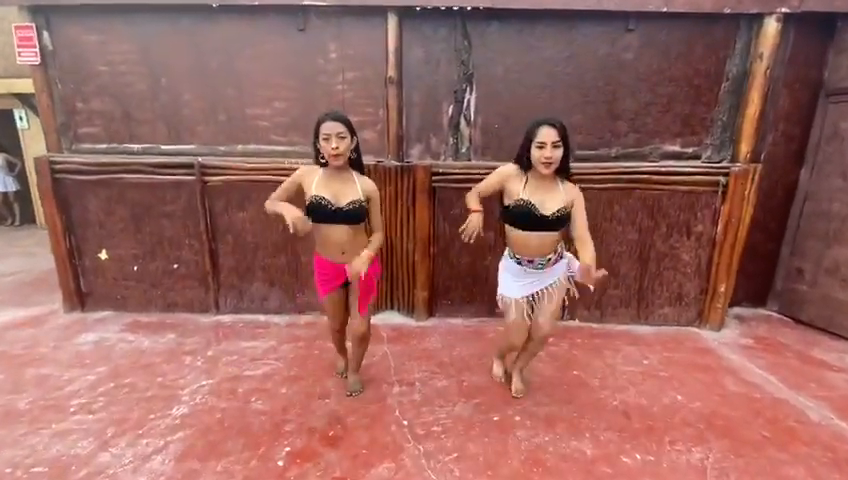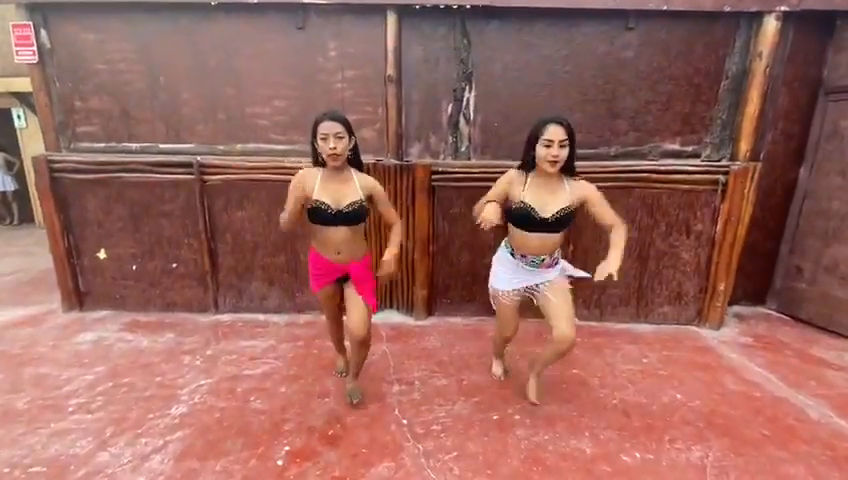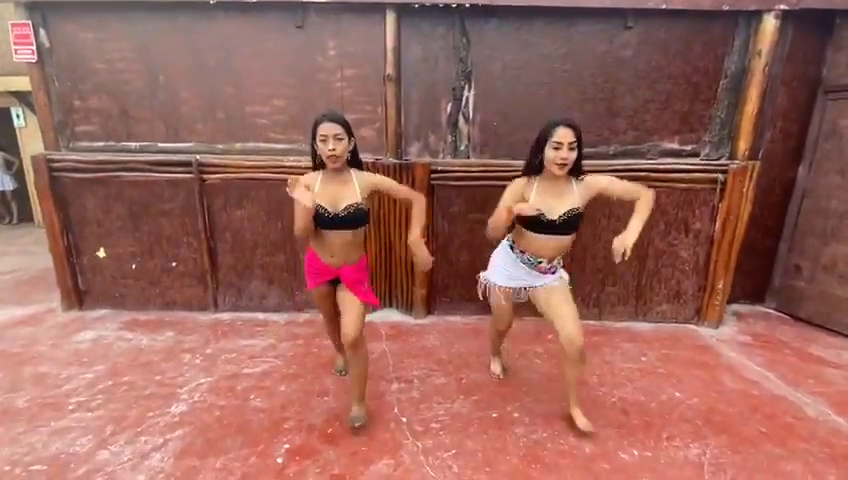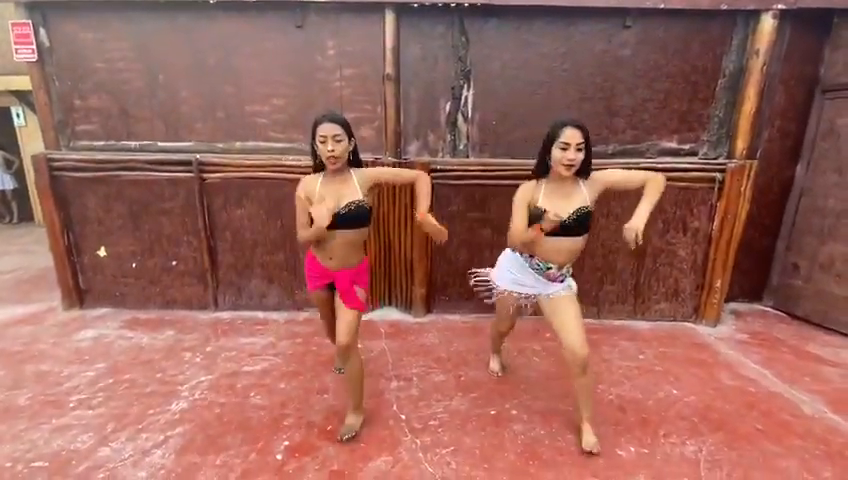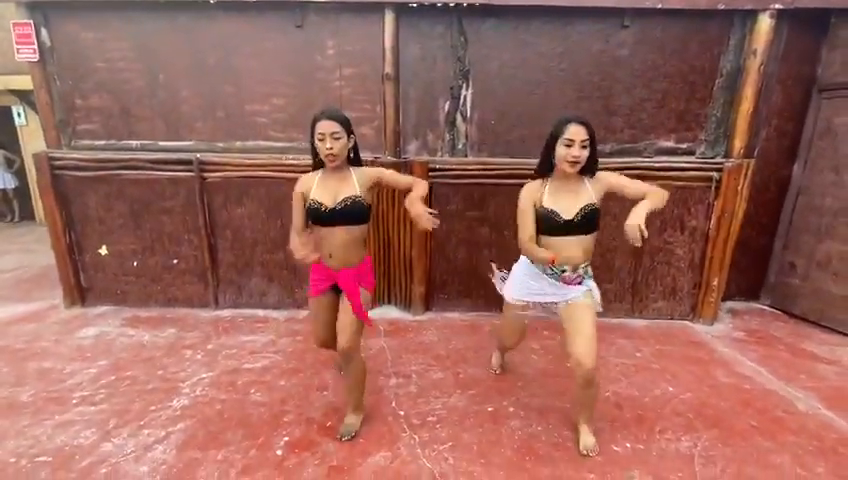
dt=0.1s
person 1, frame 1
left shoulder: (366, 186)
right shoulder: (306, 175)
left elbow: (378, 234)
right elbow: (270, 202)
left wrist: (366, 256)
right wrist: (287, 209)
left hip: (362, 266)
right hip: (327, 267)
left knee: (360, 330)
right knee: (337, 327)
left ankle: (354, 369)
right ankle: (342, 356)
person 1, frame 2
left shoulder: (367, 183)
right shoulder: (304, 178)
left elbow: (394, 222)
right elbow: (285, 225)
left wrist: (391, 251)
right wrist: (294, 204)
left hip: (358, 266)
right hip: (323, 266)
left knee: (360, 333)
right knee: (335, 324)
left ankle: (354, 376)
right ankle: (341, 356)
person 1, frame 3
left shoulder: (366, 180)
right shoulder: (308, 183)
left elbow: (417, 198)
right elbow: (303, 235)
left wrist: (416, 239)
right wrist: (304, 205)
left hip: (353, 269)
right hip: (317, 266)
left knee: (352, 336)
right knee: (330, 319)
left ankle: (358, 403)
right ankle: (341, 353)
person 1, frame 4
left shoulder: (367, 177)
right shoulder: (307, 185)
left elbow: (420, 177)
right elbow: (304, 237)
left wrist: (423, 212)
right wrist: (318, 225)
left hip: (353, 272)
right hip: (318, 269)
left knee: (346, 343)
right knee: (330, 325)
right ankle: (344, 355)
person 1, frame 5
left shoulder: (366, 177)
right shoulder: (305, 184)
left elbow: (418, 184)
right elbow: (297, 233)
left wrist: (413, 202)
right wrist: (300, 249)
left hip: (357, 273)
right hip: (321, 272)
left knee: (348, 345)
right knee: (323, 340)
left ankle: (355, 410)
right ankle: (345, 356)
person 2, frame 1
left shoulder: (571, 193)
right shoulder: (511, 175)
left elbow: (584, 241)
right elbow: (474, 193)
left wrist: (589, 270)
right wrist: (475, 213)
left hip: (555, 270)
right hip: (517, 272)
left knee: (543, 333)
right knee: (516, 341)
left ankle: (517, 369)
right ankle: (499, 357)
person 2, frame 2
left shoulder: (580, 189)
right shoulder: (514, 179)
left elbow: (616, 228)
right elbow: (482, 209)
left wrist: (613, 257)
right wrist: (487, 208)
left hip: (549, 270)
right hip: (511, 267)
left knee: (566, 338)
right knee: (507, 331)
left ankle: (535, 373)
right ankle: (497, 357)
person 2, frame 3
left shoulder: (588, 185)
right shoulder: (522, 186)
left elbow: (645, 195)
right elbow: (494, 231)
left wrist: (631, 230)
right wrist: (512, 211)
left hip: (550, 273)
right hip: (511, 265)
left knee: (575, 342)
right knee: (502, 324)
left ankle: (573, 406)
right ankle: (495, 355)
person 2, frame 4
left shoulder: (594, 183)
right shoulder: (529, 190)
right elbow: (515, 239)
left wrist: (640, 215)
right wrist: (542, 227)
left hip: (559, 281)
right hip: (518, 270)
left knee: (579, 354)
right knee: (503, 327)
left ankle: (585, 423)
right ankle: (495, 354)
person 2, frame 5
left shoulder: (600, 183)
right shoulder: (534, 190)
left elbow: (658, 194)
right elbow: (525, 245)
left wrist: (640, 210)
right wrist: (557, 257)
left hip: (576, 286)
right hip: (533, 277)
left knee: (586, 365)
right knee: (510, 338)
left ankle: (585, 424)
right ankle: (498, 349)
